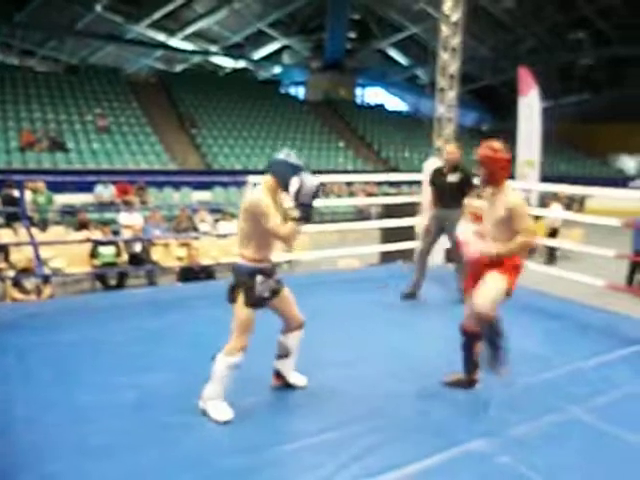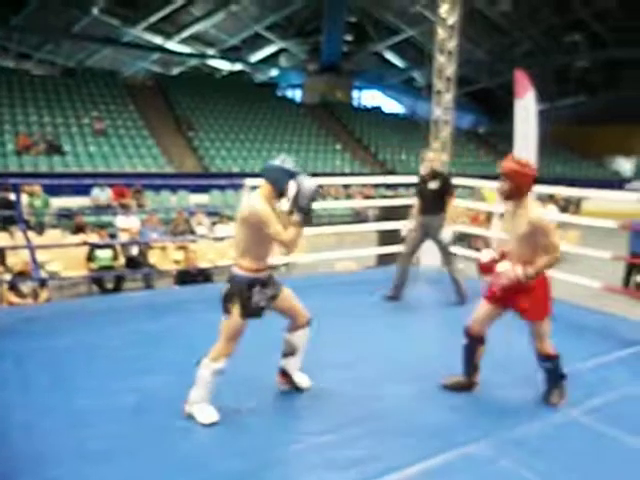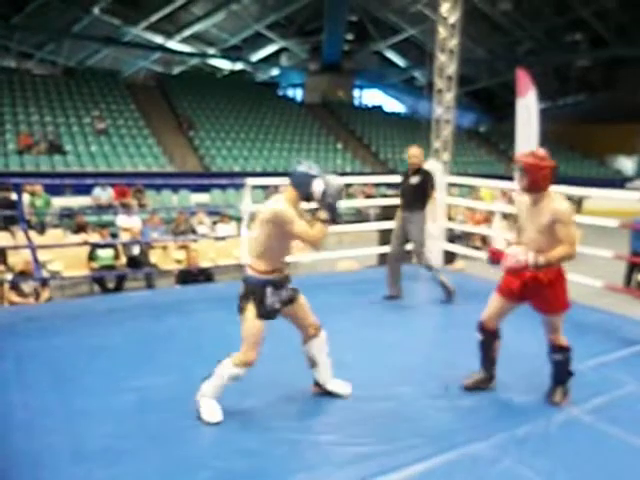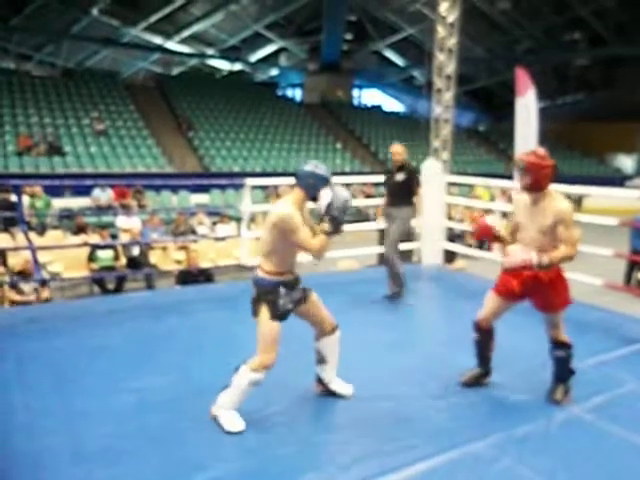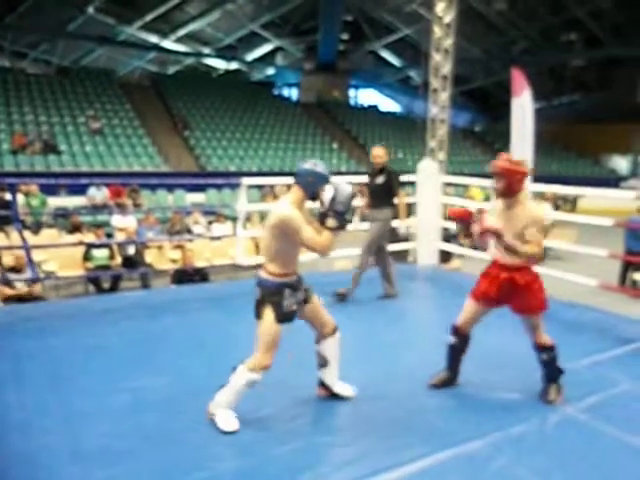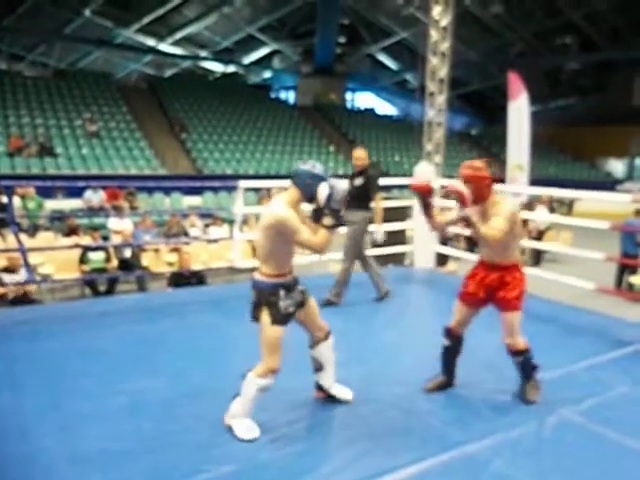
dt=0.2s
person 1, frame 1
left shoulder: (274, 196)
right shoulder: (258, 199)
left elbow: (287, 231)
right elbow: (286, 237)
left wrist: (302, 205)
right wrist: (301, 205)
left hip: (266, 270)
right hip: (249, 273)
left knee: (295, 321)
right knee: (239, 342)
left ankle: (282, 372)
right ankle: (211, 396)
person 1, frame 2
left shoulder: (268, 204)
right shoulder: (257, 207)
left elbow: (283, 233)
right elbow: (289, 243)
left wrist: (297, 210)
right wrist: (301, 211)
left hip: (264, 278)
right hip: (246, 282)
left knee: (302, 318)
right knee: (225, 347)
left ankle: (288, 371)
right ankle: (196, 400)
person 1, frame 3
left shoulder: (289, 206)
right shoulder: (280, 209)
left elbow: (309, 235)
right elbow: (316, 239)
left wrist: (324, 209)
right wrist: (326, 210)
left hip: (280, 280)
right hip: (259, 285)
left knee: (313, 329)
right knee: (248, 356)
left ankle: (323, 380)
right ankle: (208, 395)
person 1, frame 4
left shoulder: (298, 208)
right shoulder: (286, 213)
left elbow: (314, 237)
right elbow: (316, 250)
left wrist: (329, 218)
right wrist: (331, 219)
left hip: (291, 281)
right hip: (271, 287)
left knee: (329, 326)
right knee: (265, 360)
left ankle: (327, 380)
right ankle: (224, 406)
person 1, frame 5
left shoulder: (297, 207)
right shoulder: (286, 214)
left elbow: (317, 233)
right elbow: (322, 247)
left wrist: (332, 212)
right wrist: (335, 215)
left hip: (293, 281)
right hip: (274, 288)
left knee: (329, 328)
right knee: (263, 359)
left ankle: (329, 382)
right ankle: (222, 405)
person 1, frame 6
left shoulder: (290, 205)
right shoulder: (281, 214)
left elbow: (310, 231)
right elbow: (318, 245)
left wrist: (322, 211)
right wrist: (331, 212)
left hip: (289, 282)
right hip: (270, 289)
left knee: (322, 332)
right knee: (271, 365)
left ankle: (325, 385)
right ankle: (237, 414)
person 2, frame 1
left shoulder: (513, 200)
right shoulder: (486, 193)
left elbow: (529, 238)
left wrist: (493, 249)
right wrist: (472, 235)
left hip: (504, 265)
right hip: (483, 263)
left knee: (480, 308)
right knee: (469, 324)
left ankle: (495, 351)
right ankle: (470, 374)
person 2, frame 2
left shoulder: (536, 216)
right shoulder: (509, 207)
left elbow: (553, 255)
left wrist: (523, 274)
right wrist: (497, 255)
left hip: (531, 284)
right hip: (507, 279)
left knee: (541, 344)
right knee: (474, 328)
left ankle: (556, 385)
right ankle: (469, 378)
person 2, frame 3
left shoulder: (560, 208)
right shoulder: (522, 200)
left elbow: (569, 249)
left wrist: (533, 260)
right wrist: (507, 251)
left hip: (547, 276)
right hip: (519, 272)
left knee: (555, 336)
right knee: (487, 321)
left ankle: (560, 383)
right ankle: (487, 374)
person 2, frame 4
left shoulder: (561, 207)
right shoulder: (518, 201)
left elbow: (570, 251)
left wrist: (533, 259)
right wrist: (492, 233)
left hip: (546, 275)
right hip: (517, 270)
left knee: (556, 333)
right knee: (482, 320)
left ankle: (561, 381)
right ankle: (482, 369)
person 2, frame 5
left shoulder: (533, 212)
right shoulder: (494, 206)
left elbow: (535, 254)
right elbow: (476, 238)
left wrist: (503, 237)
right wrist: (468, 223)
left hip: (523, 279)
right hip: (495, 273)
left knee: (537, 336)
right knee: (461, 325)
left ankle: (553, 381)
right ankle: (450, 373)
person 2, frame 6
left shoulder: (507, 209)
right shoulder: (470, 206)
left elbow: (491, 238)
right elbow: (437, 225)
left wrist: (466, 210)
right wrist: (425, 200)
left hip: (509, 276)
right hip: (483, 271)
left knee: (512, 339)
right knee: (455, 327)
left ankle: (529, 378)
right ankle: (447, 375)
person 3, frame 1
left shoulder: (464, 173)
right shoulder: (437, 172)
right wrist: (426, 214)
left hip: (453, 215)
right hip: (437, 214)
left knee: (457, 255)
right knee: (422, 250)
right ankle: (413, 289)
person 3, frame 2
left shoulder: (444, 179)
right shoulder: (422, 179)
left elbow: (450, 203)
right wrist: (413, 222)
left hip: (436, 221)
right hip: (421, 221)
left knee: (448, 260)
right knee: (405, 254)
left ankle: (461, 293)
right ankle: (396, 291)
person 3, frame 3
left shoulder: (425, 175)
right shoulder: (406, 175)
left elbow: (432, 199)
right wrist: (397, 218)
left hip: (416, 218)
right hip: (403, 217)
left knee: (421, 257)
right knee: (394, 255)
left ankle: (446, 285)
right ankle: (394, 290)
person 3, frame 4
left shoulder: (410, 171)
right shoulder: (390, 172)
left elbow: (419, 195)
right wrist: (381, 214)
left hip: (404, 214)
right hip: (391, 213)
left knee: (389, 251)
right knee: (390, 251)
left ankle: (399, 285)
right ankle: (395, 288)
person 3, frame 5
left shoulder: (391, 174)
right shoulder: (372, 174)
left elbow: (400, 198)
left wrist: (402, 221)
left hip: (383, 215)
right hip: (374, 215)
left knee: (366, 254)
right knee: (382, 253)
left ankle: (347, 290)
right ankle: (391, 289)
person 3, frame 6
left shoulder: (370, 177)
right shoulder: (354, 176)
left elbow: (377, 202)
left wrist: (378, 227)
left hip: (359, 218)
right hip: (351, 217)
left knee: (348, 258)
right knee: (362, 257)
left ankle: (336, 295)
right ankle: (382, 289)
